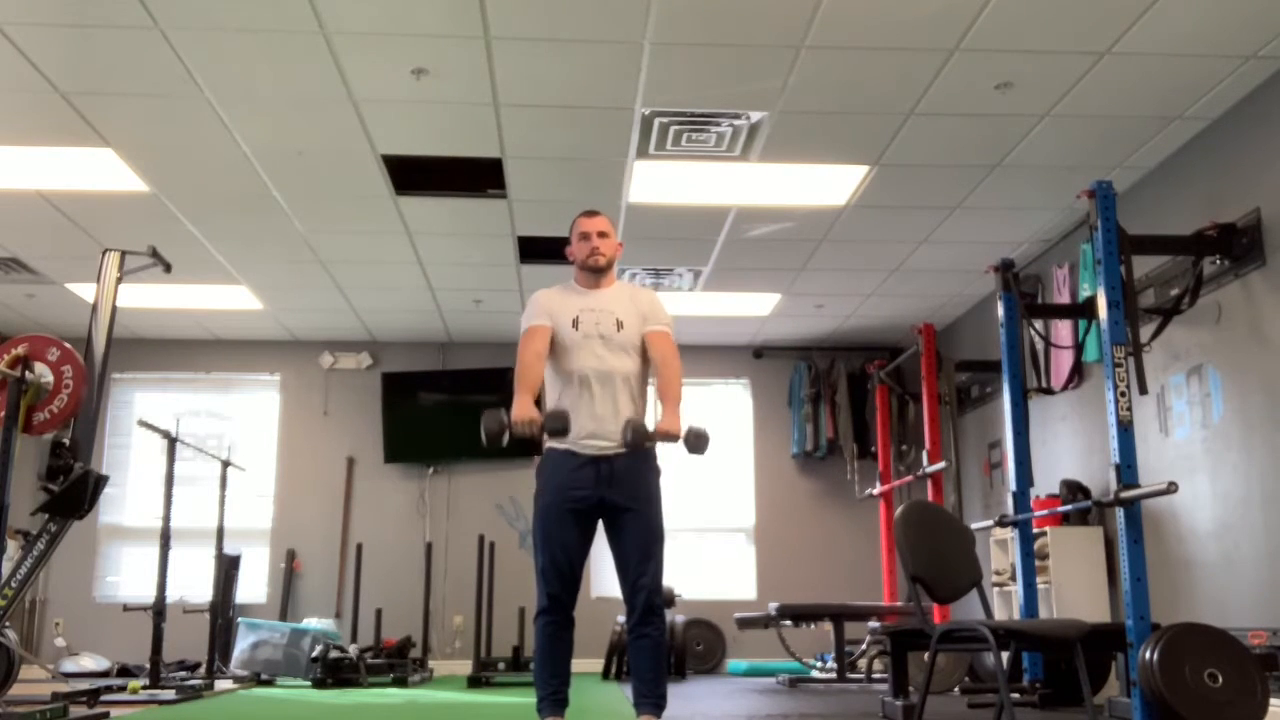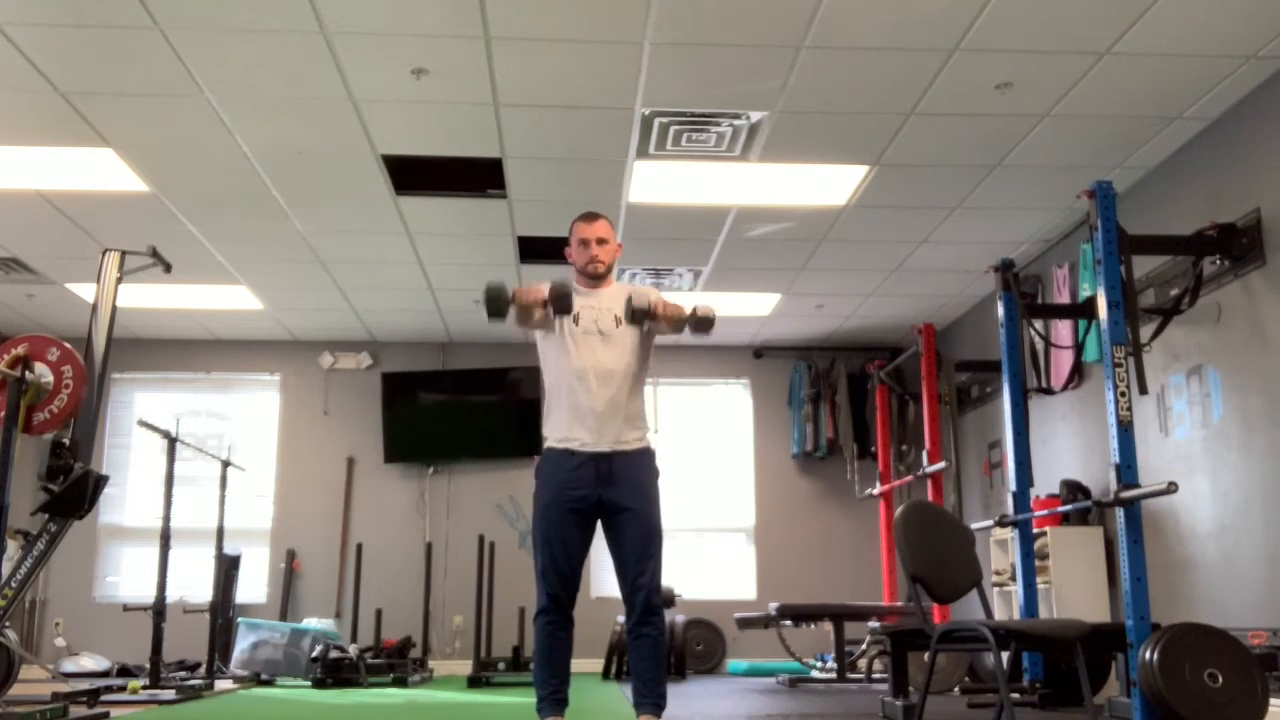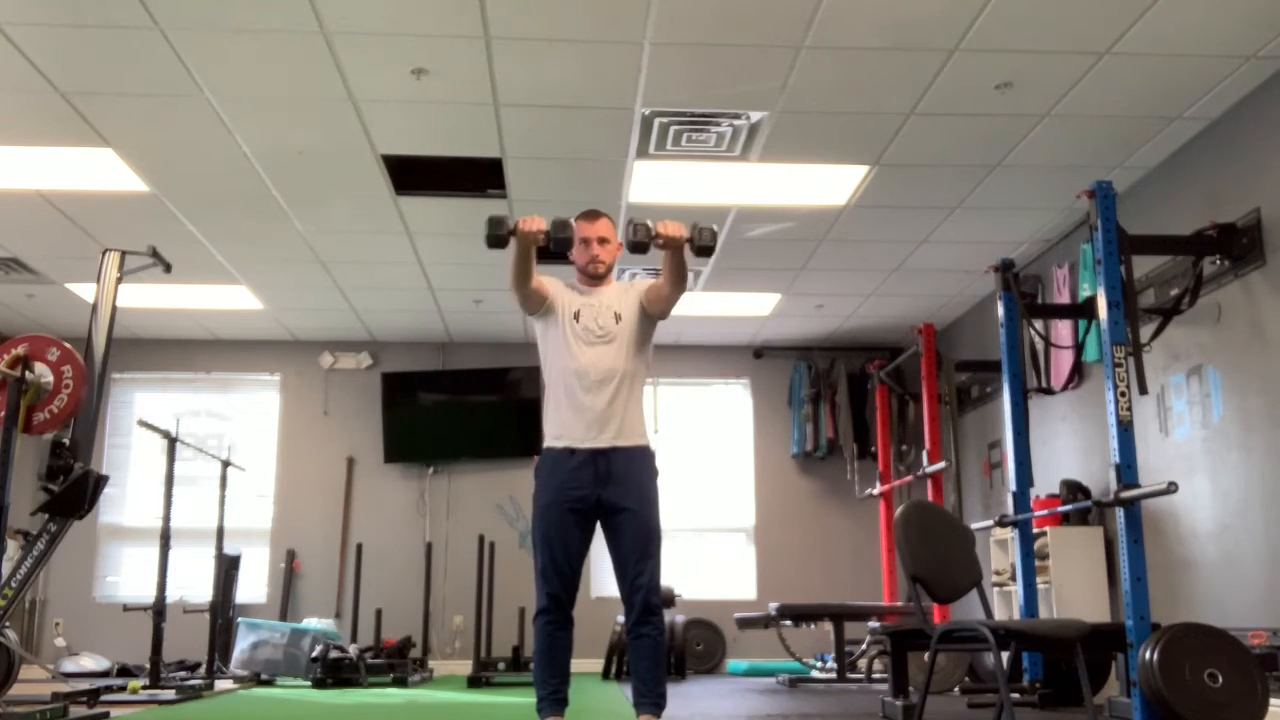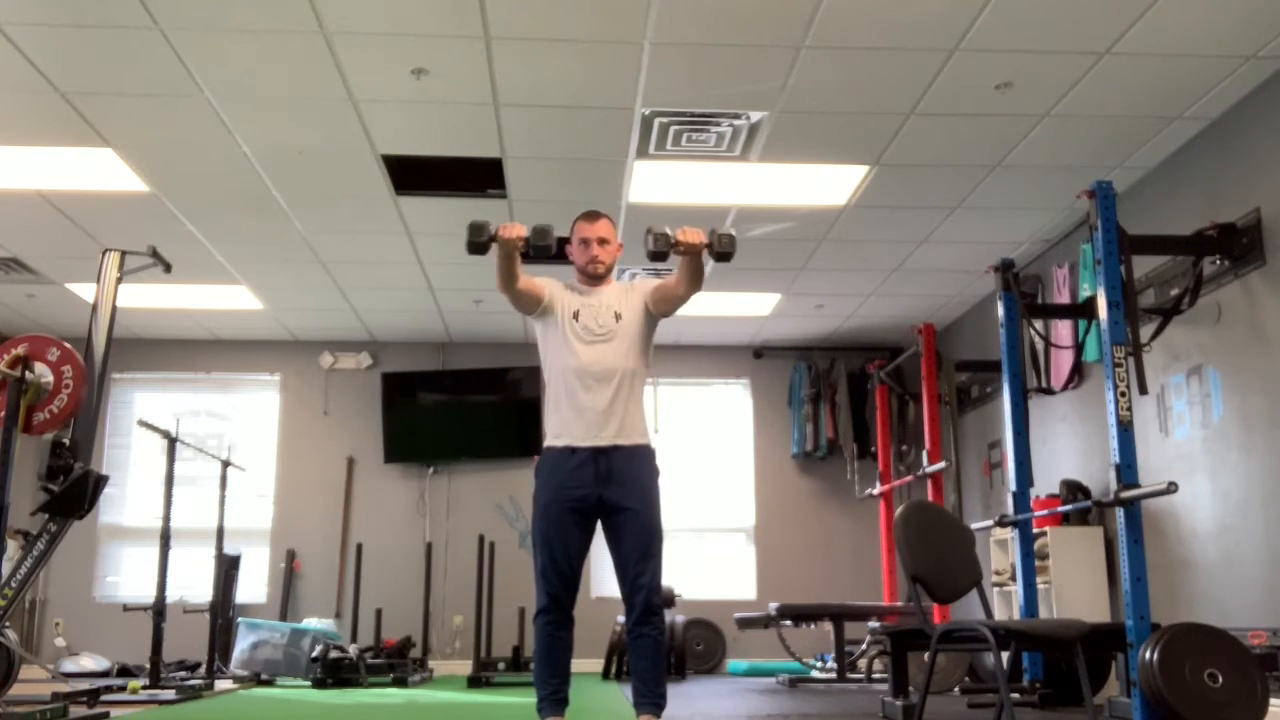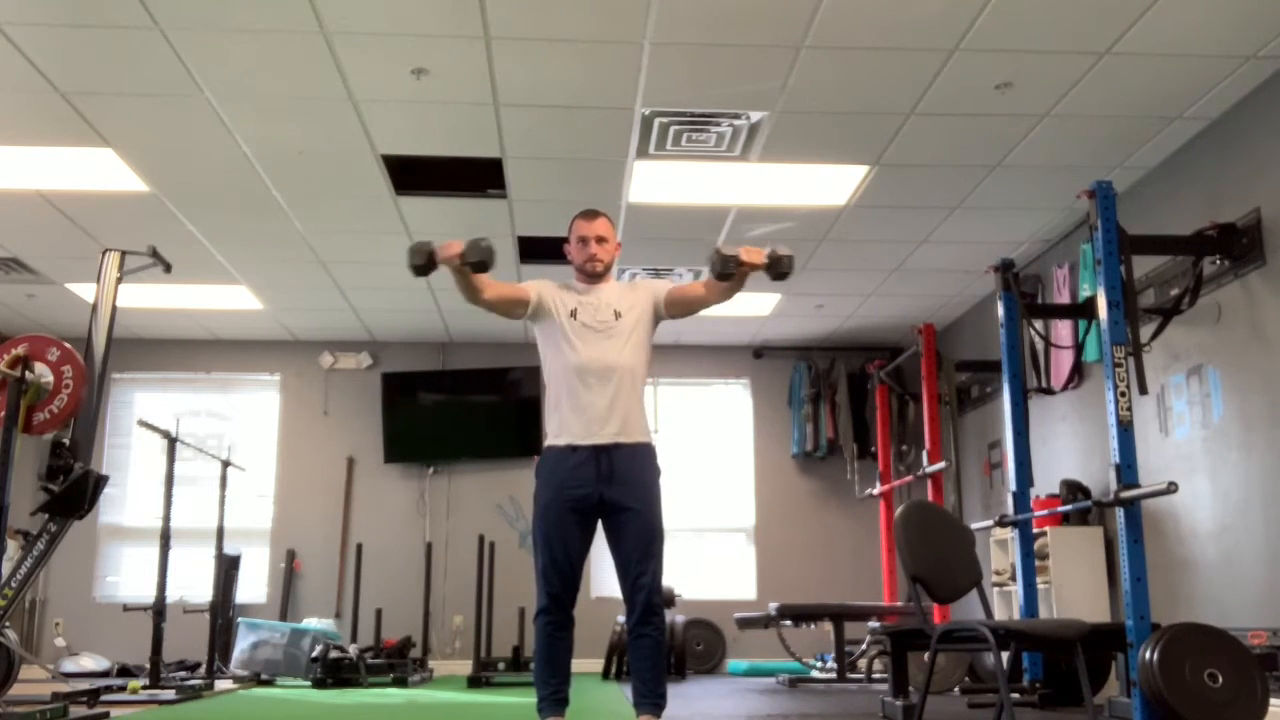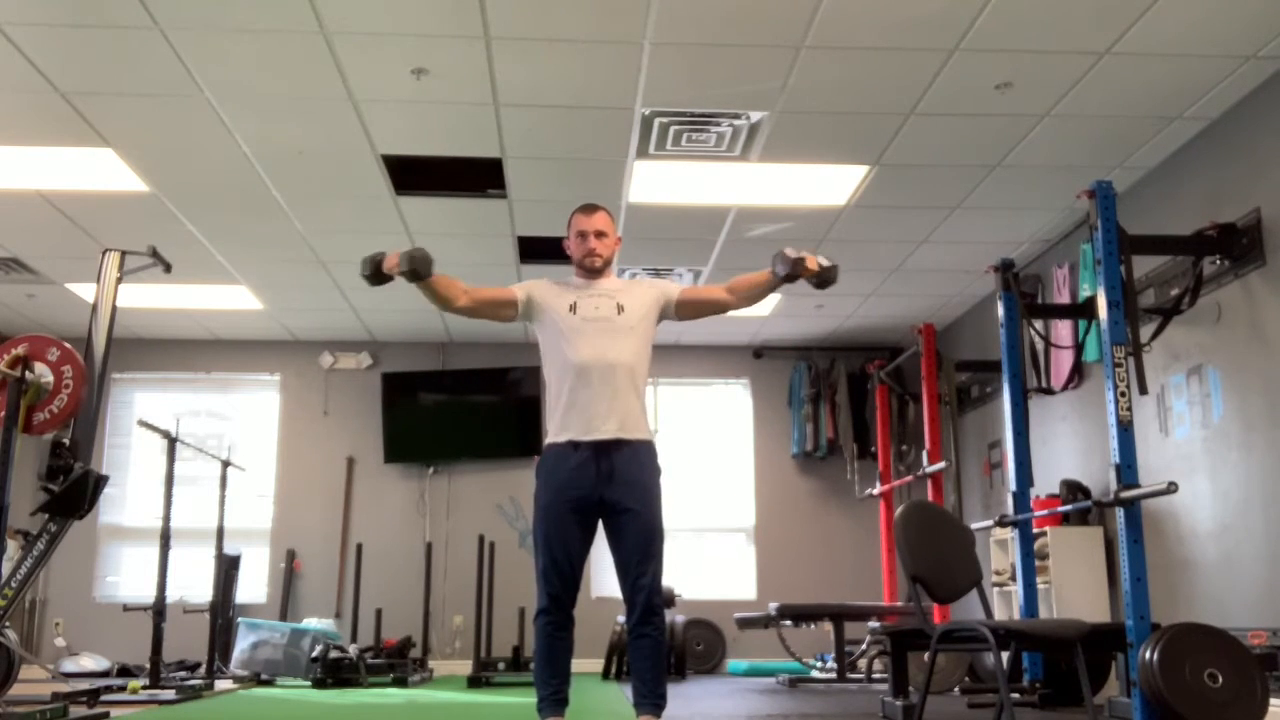
dt=0.2s
person 1, frame 1
left shoulder: (643, 302)
right shoulder: (546, 302)
left elbow: (665, 361)
right elbow: (532, 355)
left wrist: (671, 412)
right wrist: (522, 401)
left hip: (632, 463)
right hip: (565, 464)
left knee: (645, 597)
right knee: (555, 598)
person 1, frame 2
left shoulder: (638, 297)
right shoulder: (554, 298)
left elbow: (665, 319)
right elbow: (529, 315)
left wrist: (674, 314)
right wrist: (525, 302)
left hip: (630, 462)
right hip: (564, 463)
left knee: (644, 597)
right knee: (554, 598)
person 1, frame 3
left shoulder: (638, 296)
right shoulder: (551, 296)
left elbow: (672, 289)
right elbow: (522, 283)
left wrist: (675, 252)
right wrist: (525, 247)
left hip: (629, 461)
right hip: (563, 462)
left knee: (643, 596)
right knee: (554, 598)
person 1, frame 4
left shoulder: (640, 298)
right shoulder: (549, 298)
left elbow: (685, 286)
right elbow: (510, 284)
left wrist: (691, 254)
right wrist: (507, 250)
left hip: (630, 460)
right hip: (563, 461)
left knee: (644, 596)
right knee: (554, 597)
person 1, frame 5
left shoulder: (643, 297)
right shoulder: (546, 298)
left elbow: (707, 292)
right elbow: (485, 293)
left wrist: (738, 272)
right wrist: (460, 267)
left hip: (631, 458)
right hip: (564, 460)
left knee: (644, 596)
right knee: (554, 598)
person 1, frame 6
left shoulder: (647, 294)
right shoulder: (543, 295)
left elbow: (725, 295)
right elbow: (463, 299)
left wrist: (782, 275)
right wrist: (419, 274)
left hip: (632, 457)
right hip: (564, 459)
left knee: (644, 596)
right knee: (555, 598)
